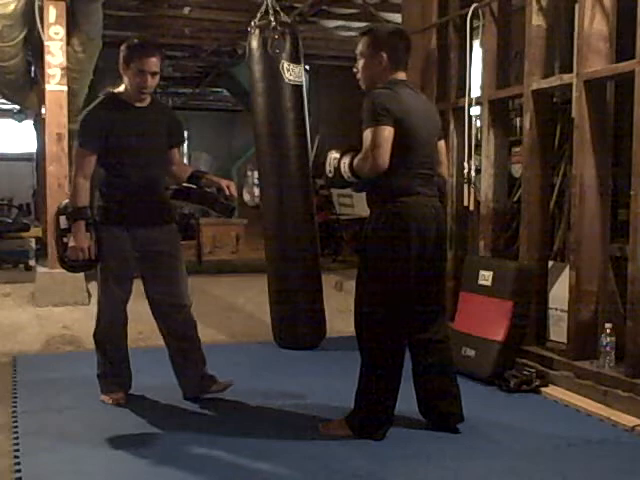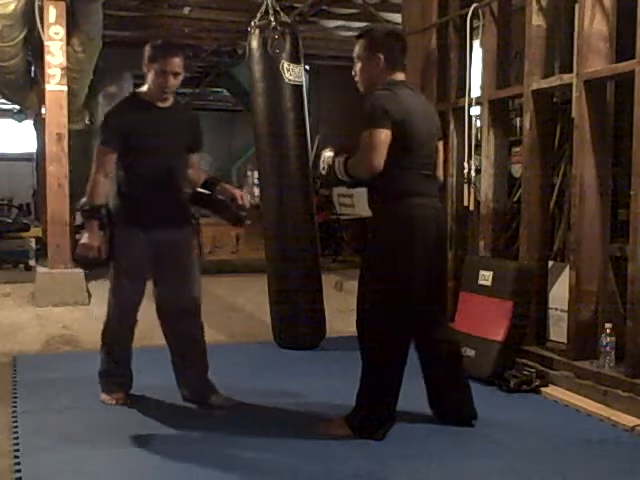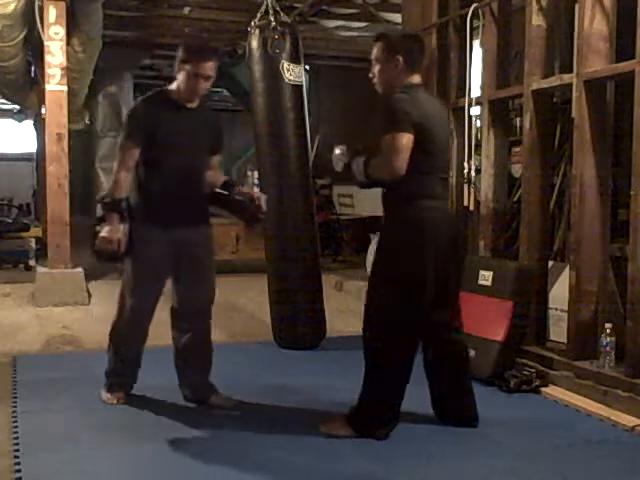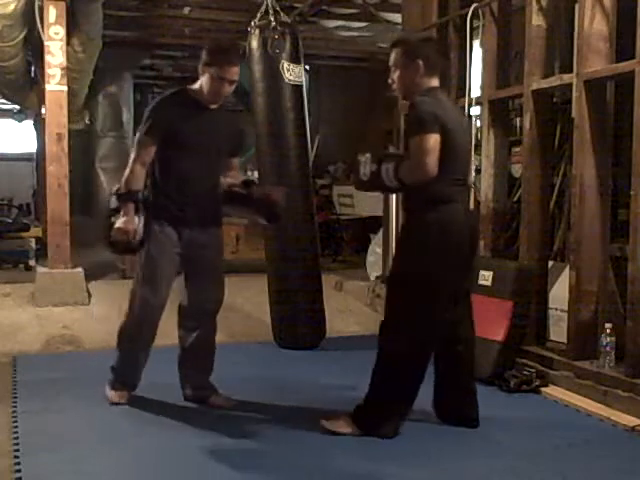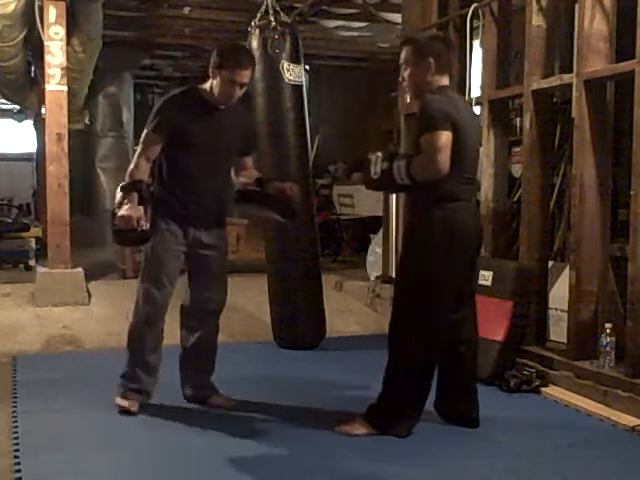
dt=0.2s
person 1, frame 1
left shoulder: (380, 99)
right shoulder: (425, 104)
left elbow: (376, 161)
right elbow: (440, 169)
left wrist: (343, 165)
left hip: (396, 217)
right hip: (430, 213)
left knee: (380, 320)
right knee: (428, 317)
left ankle: (369, 419)
right ankle: (443, 409)
person 1, frame 2
left shoulder: (380, 101)
right shoulder: (424, 105)
left elbow: (371, 162)
left wrist: (335, 165)
left hip: (399, 218)
right hip: (430, 213)
left knee: (382, 320)
right knee: (431, 316)
left ankle: (369, 419)
right ankle: (455, 403)
person 1, frame 3
left shoulder: (400, 103)
right shoulder: (436, 107)
left elbow: (394, 165)
left wrist: (352, 164)
right wrist: (368, 169)
left hip: (413, 220)
right hip: (442, 217)
left knee: (390, 322)
right knee: (440, 318)
left ankle: (371, 418)
right ankle: (458, 406)
person 1, frame 4
left shoulder: (423, 107)
right shoulder: (452, 110)
left elbow: (424, 168)
left wrist: (382, 173)
right wrist: (395, 171)
left hip: (433, 223)
right hip: (459, 219)
left knee: (406, 323)
right knee: (453, 317)
left ankle: (376, 417)
right ankle: (460, 406)
person 1, frame 5
left shoulder: (434, 106)
right shoulder: (463, 108)
left elbow: (436, 164)
left wrist: (391, 171)
right wrist: (403, 170)
left hip: (438, 221)
right hip: (464, 218)
left knee: (415, 321)
right knee: (457, 316)
left ankle: (390, 416)
right ankle: (460, 406)
person 2, frame 1
left shoulder: (166, 117)
right shoulder: (99, 116)
right elbow: (82, 176)
left wrist: (206, 179)
right wrist: (79, 227)
left hip: (160, 224)
right hip: (115, 227)
left knee: (175, 303)
right knee: (112, 308)
left ankle: (196, 379)
right ankle: (114, 383)
person 2, frame 2
left shoulder: (187, 119)
right shoulder: (122, 115)
right elbow: (102, 173)
left wrist: (219, 186)
right wrist: (92, 225)
left hip: (177, 227)
right hip: (132, 228)
left knee: (185, 307)
right knee: (122, 308)
left ankle: (197, 386)
right ankle: (115, 383)
person 2, frame 3
left shoulder: (210, 121)
right shoulder: (147, 111)
right elbow: (125, 169)
left wrist: (235, 189)
right wrist: (113, 218)
left hip: (195, 226)
right hip: (151, 225)
left knee: (196, 307)
right knee: (136, 305)
left ankle: (197, 385)
right ankle: (118, 382)
person 2, frame 4
left shoulder: (231, 121)
right shoulder: (168, 108)
right elbow: (140, 162)
right wrist: (128, 209)
left hip: (208, 226)
right hip: (165, 223)
left knee: (205, 306)
right knee: (148, 302)
left ankle: (197, 384)
right ankle: (122, 380)
person 2, frame 5
left shoulder: (243, 120)
right shoulder: (178, 106)
left elbow: (244, 172)
right elbow: (145, 157)
left wrist: (271, 186)
right wrist: (132, 199)
left hip: (214, 226)
right hip: (170, 221)
left knee: (207, 307)
right knee: (152, 302)
left ankle: (198, 385)
right ankle: (134, 386)
